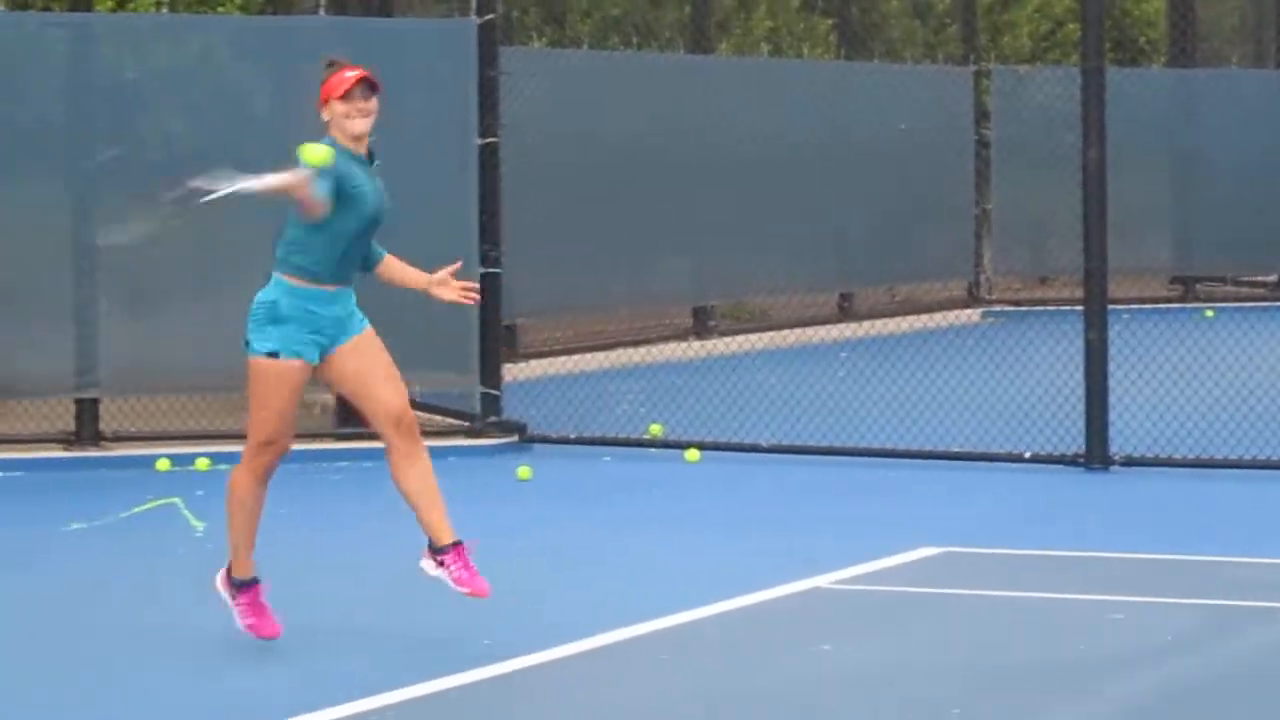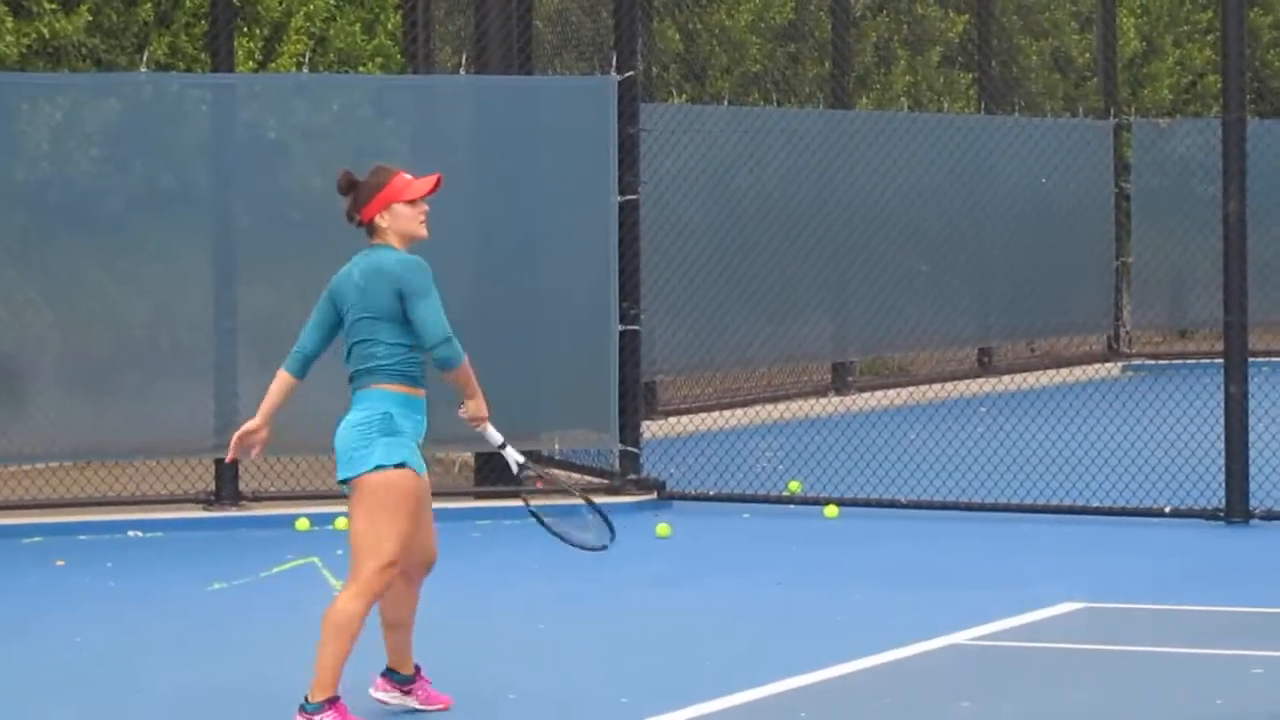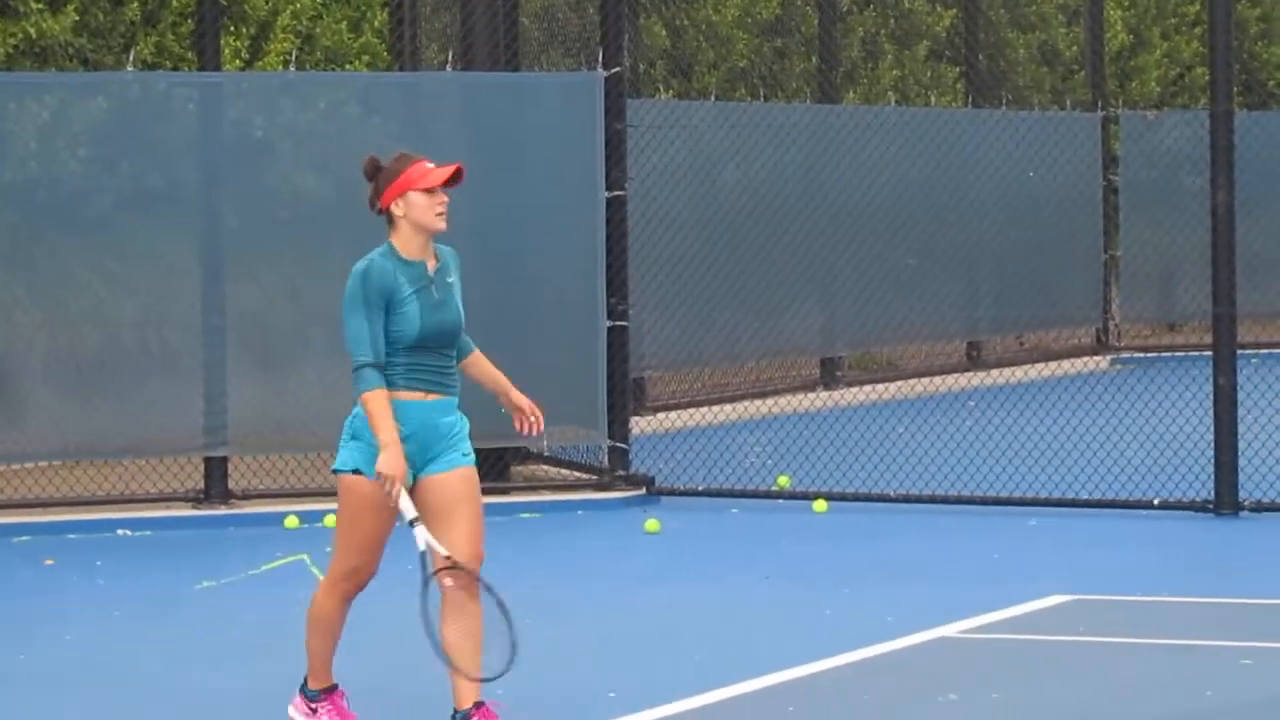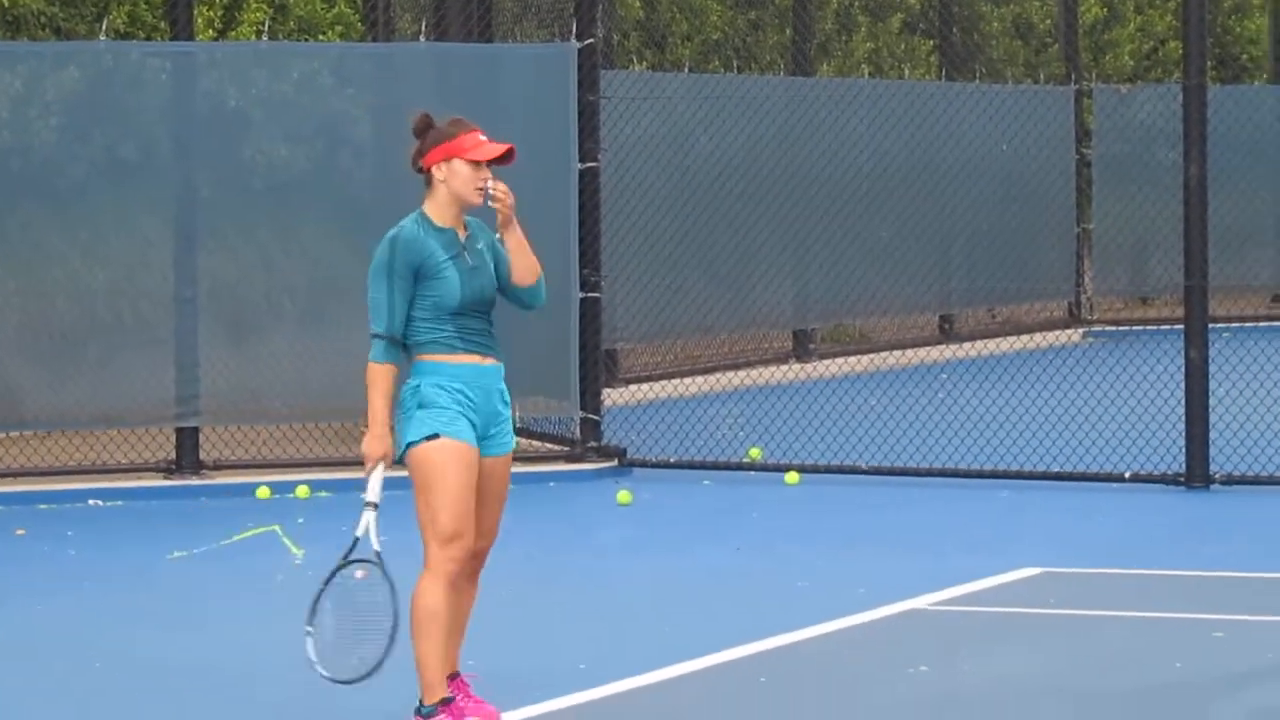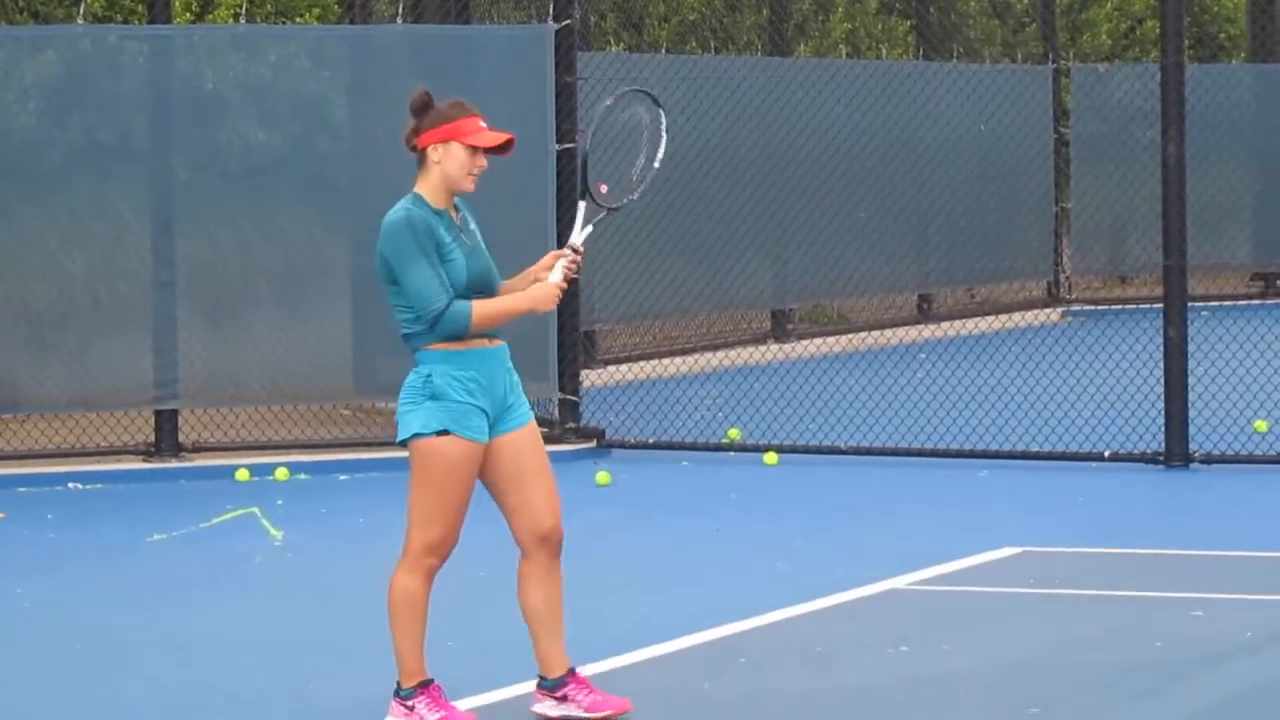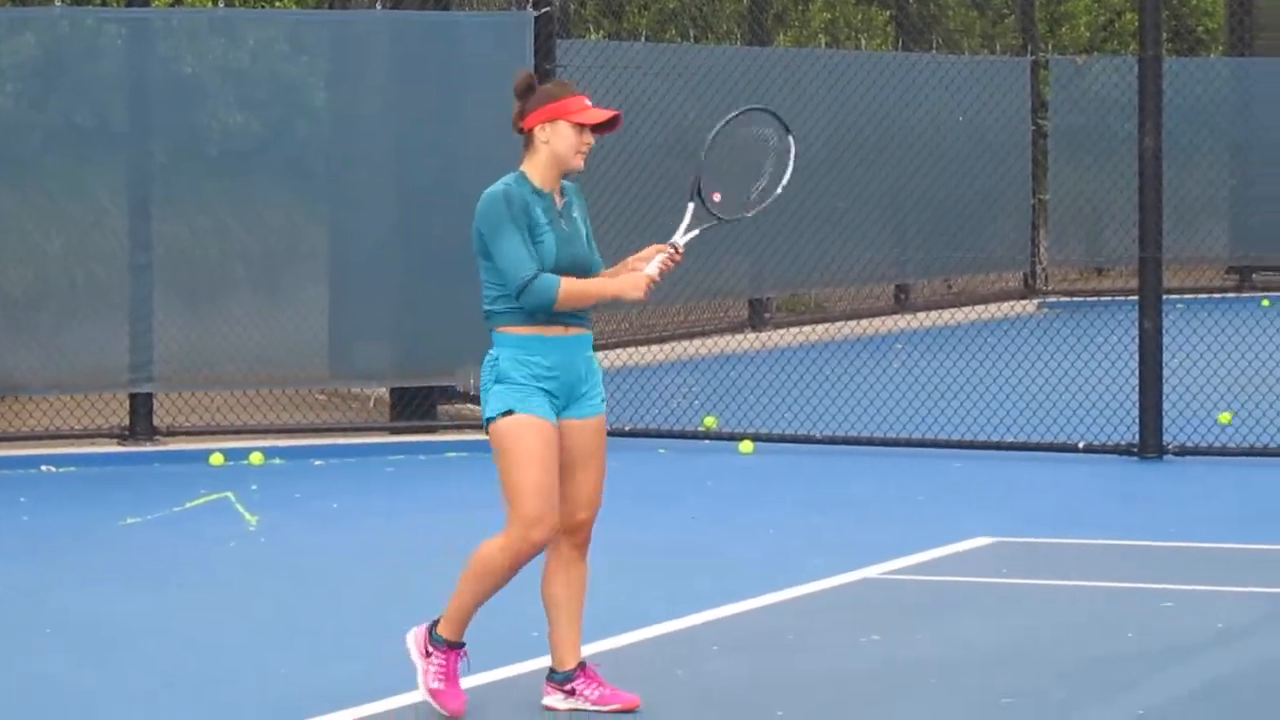
dt=0.7s
person 1, frame 1
left shoulder: (368, 168)
right shoulder: (326, 158)
right elbow: (315, 211)
left wrist: (426, 283)
right wrist: (296, 187)
left hip: (340, 313)
right hip: (286, 313)
left knee: (400, 423)
right knee: (264, 452)
left ankle: (446, 550)
right ankle: (240, 583)
person 1, frame 2
left shoulder: (346, 278)
right shoulder: (409, 269)
left elbow: (300, 356)
right elbow: (444, 349)
left wrist: (262, 419)
right wrist: (475, 397)
left hip: (382, 427)
right hip: (384, 425)
left knee: (420, 560)
right knee: (373, 575)
person 1, frame 3
left shoulder: (449, 263)
right shoulder: (370, 276)
right elbow: (368, 371)
left wrist: (509, 393)
right wrist: (388, 445)
left hip: (446, 431)
right hip: (385, 434)
left knee: (465, 572)
right knee: (351, 577)
person 1, frame 4
left shoulder: (482, 234)
right shoulder: (403, 243)
left elbow: (531, 296)
right elbow: (384, 342)
left wrist: (509, 226)
right wrist: (379, 425)
left hip: (492, 397)
right hip: (439, 397)
left knee: (473, 556)
right knee: (448, 554)
person 1, frame 5
left shoulder: (461, 215)
right shoulder: (404, 223)
right elbow: (443, 315)
left wrist: (537, 273)
right wrist: (528, 303)
left hip: (501, 385)
right hip: (445, 389)
left knee: (543, 536)
right knee: (429, 550)
person 1, frame 6
left shoulder: (572, 199)
right shoulder: (502, 200)
right elbow: (531, 288)
left wrist: (634, 266)
right wrist: (616, 287)
left hip: (579, 369)
right hip: (521, 371)
left knee: (575, 530)
right knee: (532, 529)
right ankle: (441, 638)
